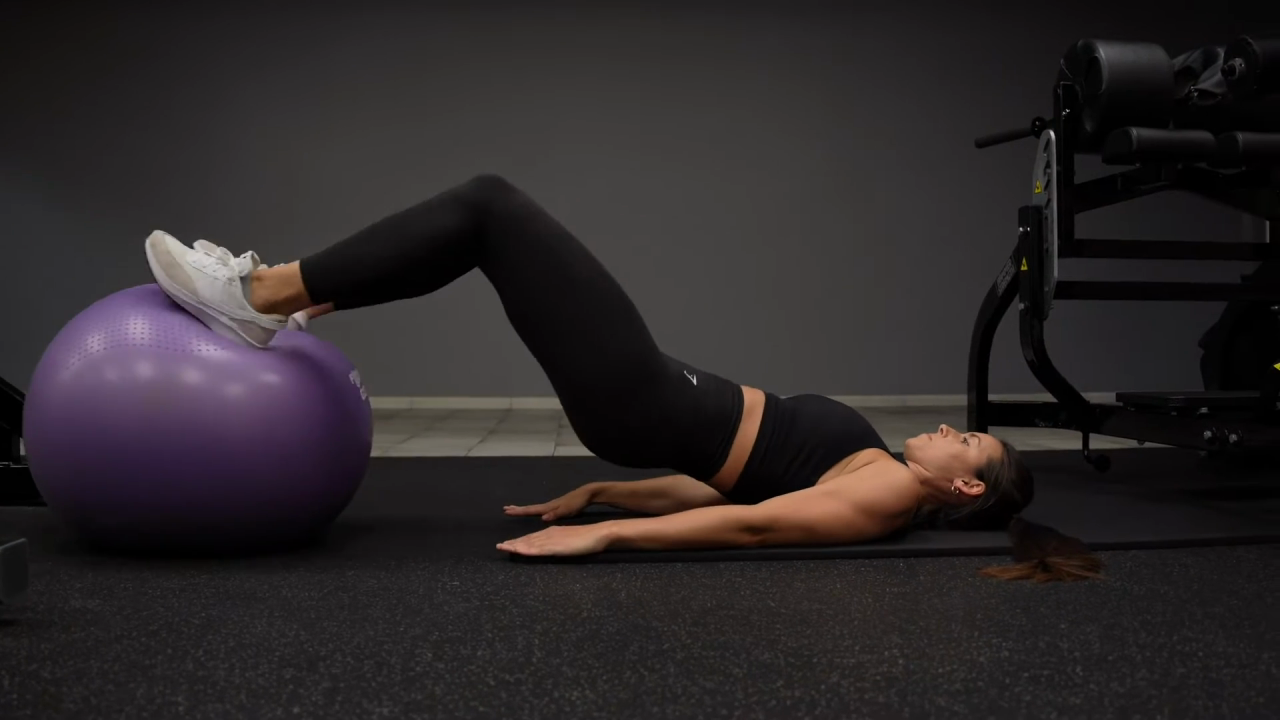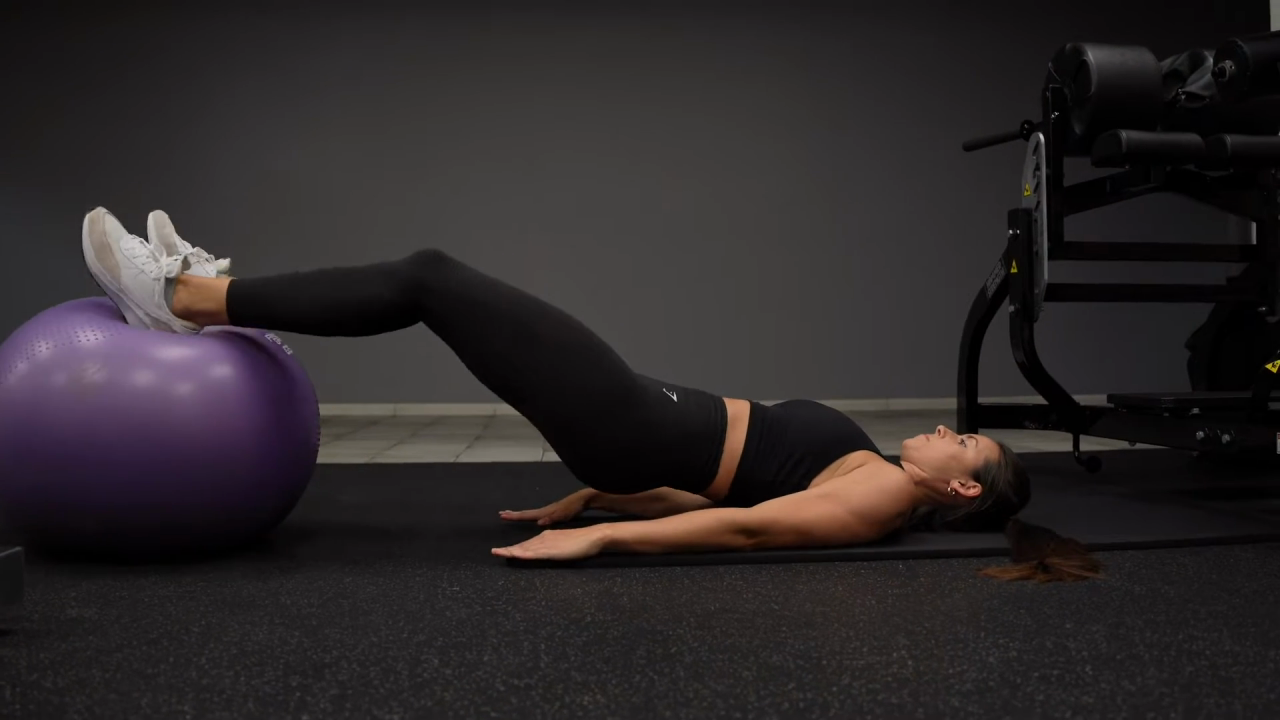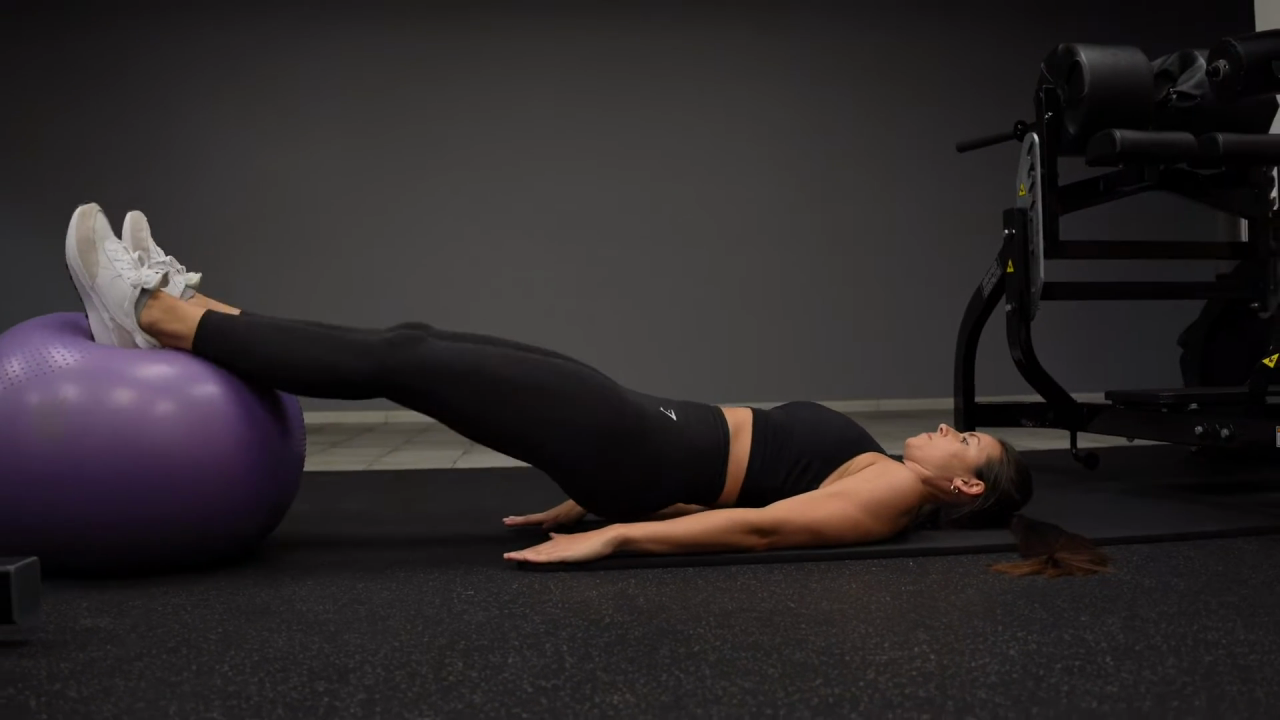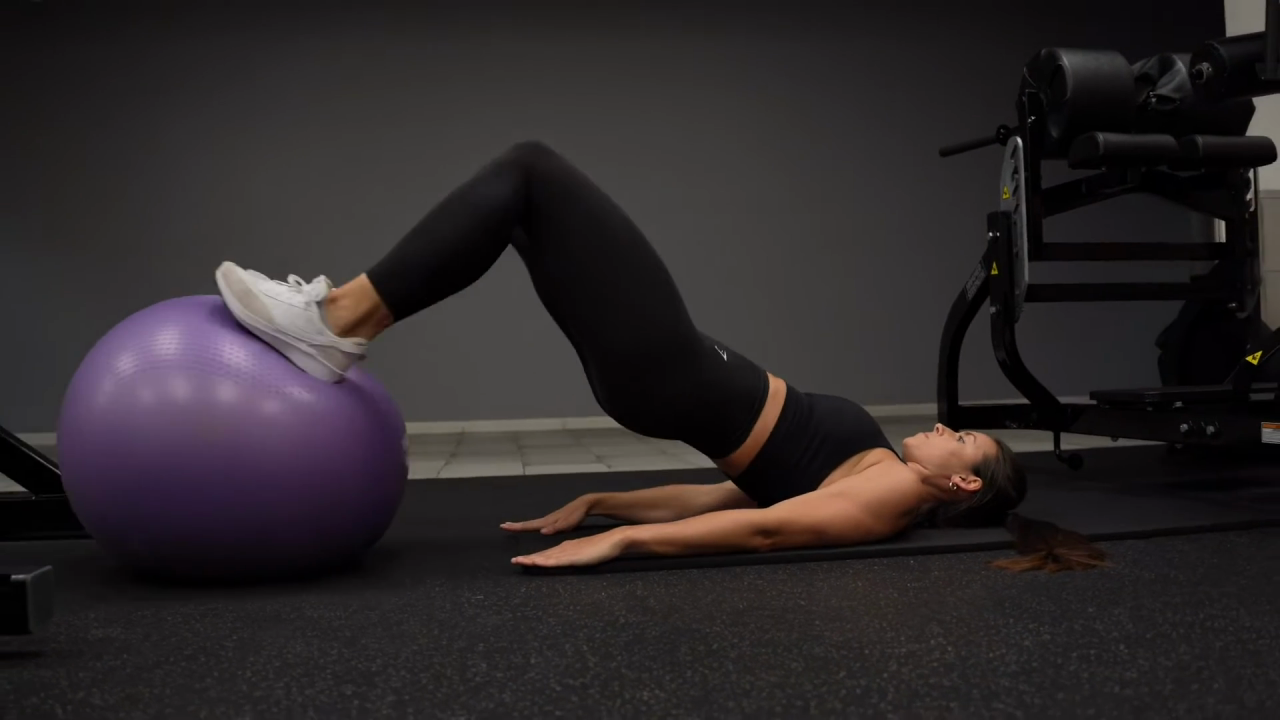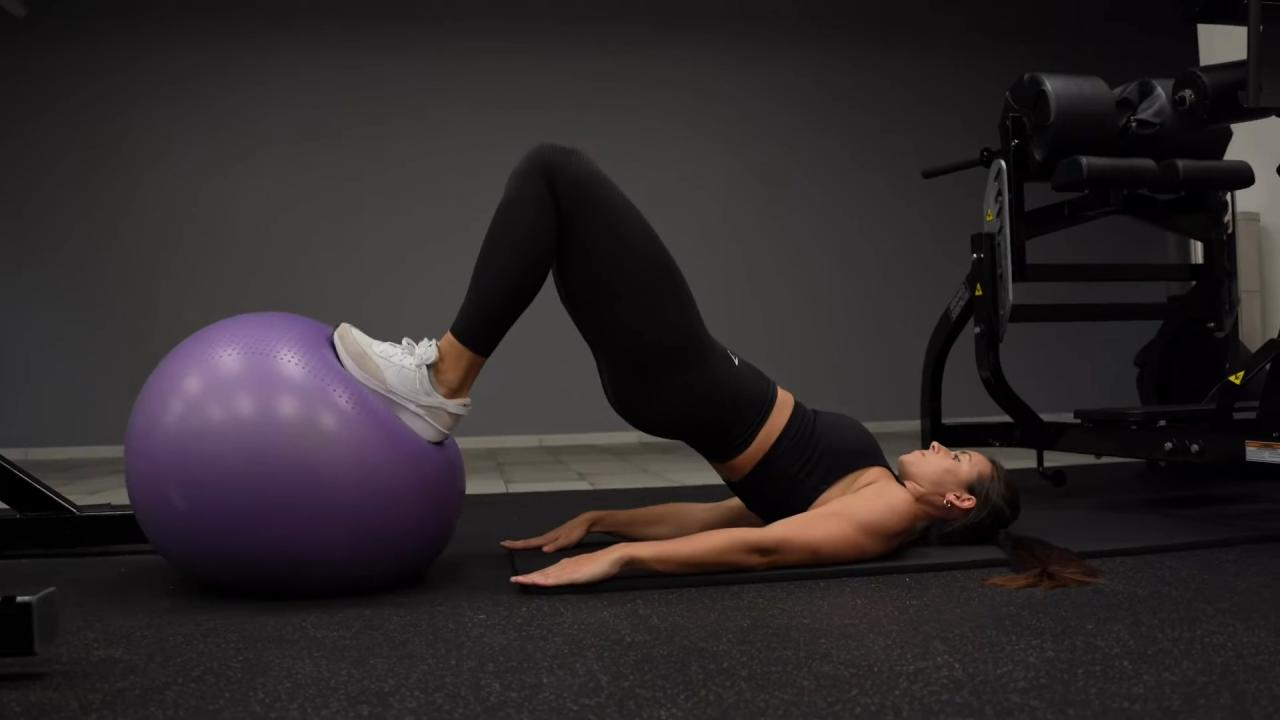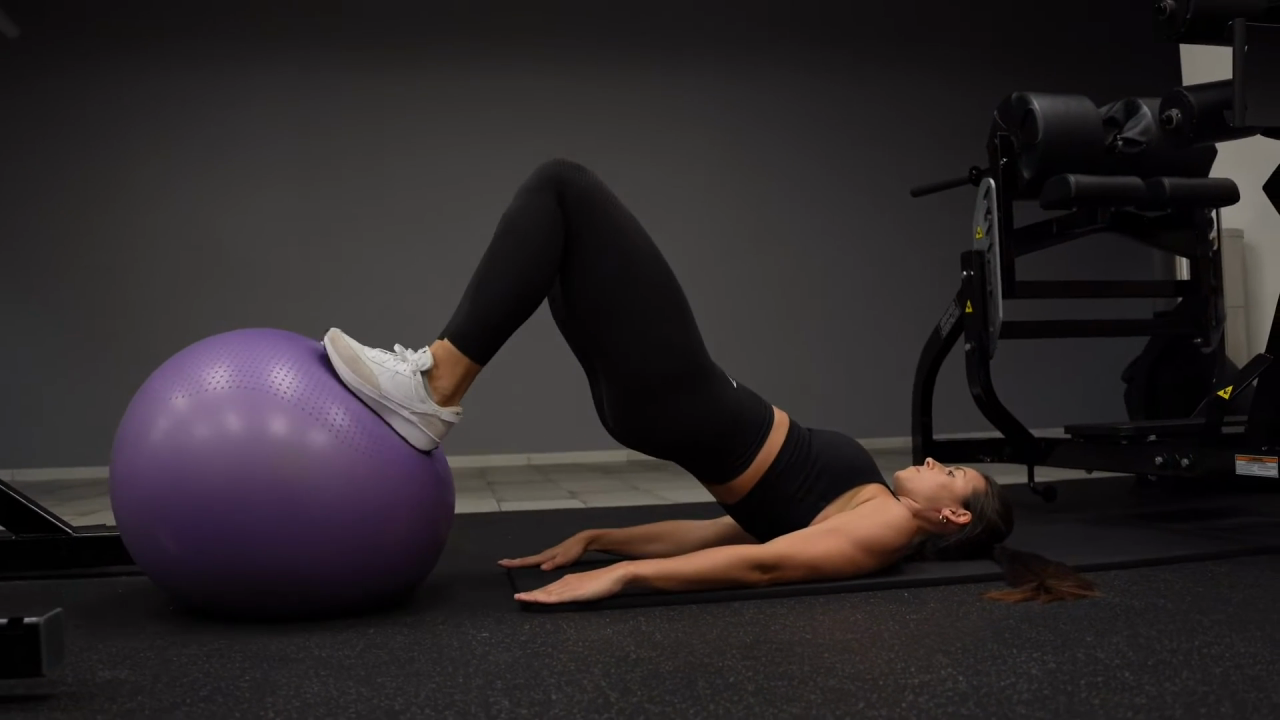
dt=0.5s
person 1, frame 1
left shoulder: (890, 495)
right shoulder: (878, 475)
left elbow: (754, 523)
left wrist: (606, 537)
right wrist: (595, 493)
left hip: (636, 400)
right hip: (652, 400)
left knee: (489, 201)
right knee: (487, 220)
left ankle: (256, 298)
right ankle: (280, 301)
person 1, frame 2
left shoulder: (888, 496)
right shoulder: (872, 476)
left elbow: (749, 525)
left wrist: (598, 536)
right wrist: (589, 496)
left hip: (626, 424)
right hip: (639, 418)
left knee: (430, 277)
right knee: (435, 282)
left ankle: (182, 303)
right ankle: (211, 295)
person 1, frame 3
left shoulder: (894, 496)
right shoulder: (878, 469)
left elbow: (764, 526)
left wrist: (612, 534)
right wrist: (592, 498)
left hip: (634, 452)
right hip: (646, 434)
left knee: (402, 357)
right knee: (415, 349)
left ankle: (152, 319)
right ankle: (183, 305)
person 1, frame 4
left shoulder: (898, 494)
right shoulder: (888, 472)
left elbow: (765, 526)
left wrist: (617, 542)
left hip: (669, 374)
right hip: (679, 379)
left knee: (531, 167)
right knee: (526, 195)
left ankle: (336, 320)
right ankle: (336, 316)
person 1, frame 5
left shoulder: (891, 514)
right shoulder: (878, 495)
left elbow: (763, 547)
left wrist: (618, 558)
left hip: (678, 379)
right hip: (681, 382)
left knee: (551, 169)
right knee: (556, 188)
left ankle: (440, 381)
right ankle: (439, 371)
person 1, frame 6
left shoulder: (887, 528)
right shoulder: (874, 512)
left elbow: (764, 564)
left wrist: (618, 577)
left hip: (673, 399)
right hip: (667, 401)
left knee: (563, 185)
right knee: (560, 227)
left ankle: (435, 385)
right ankle: (431, 379)
